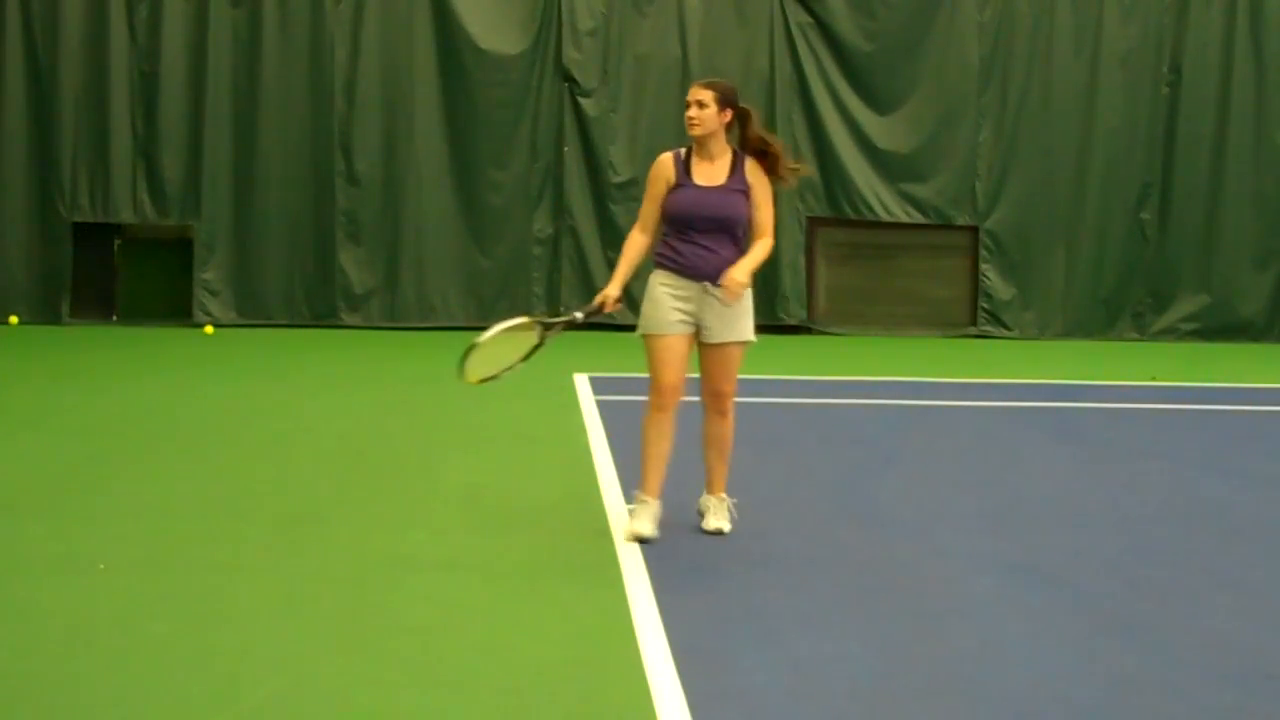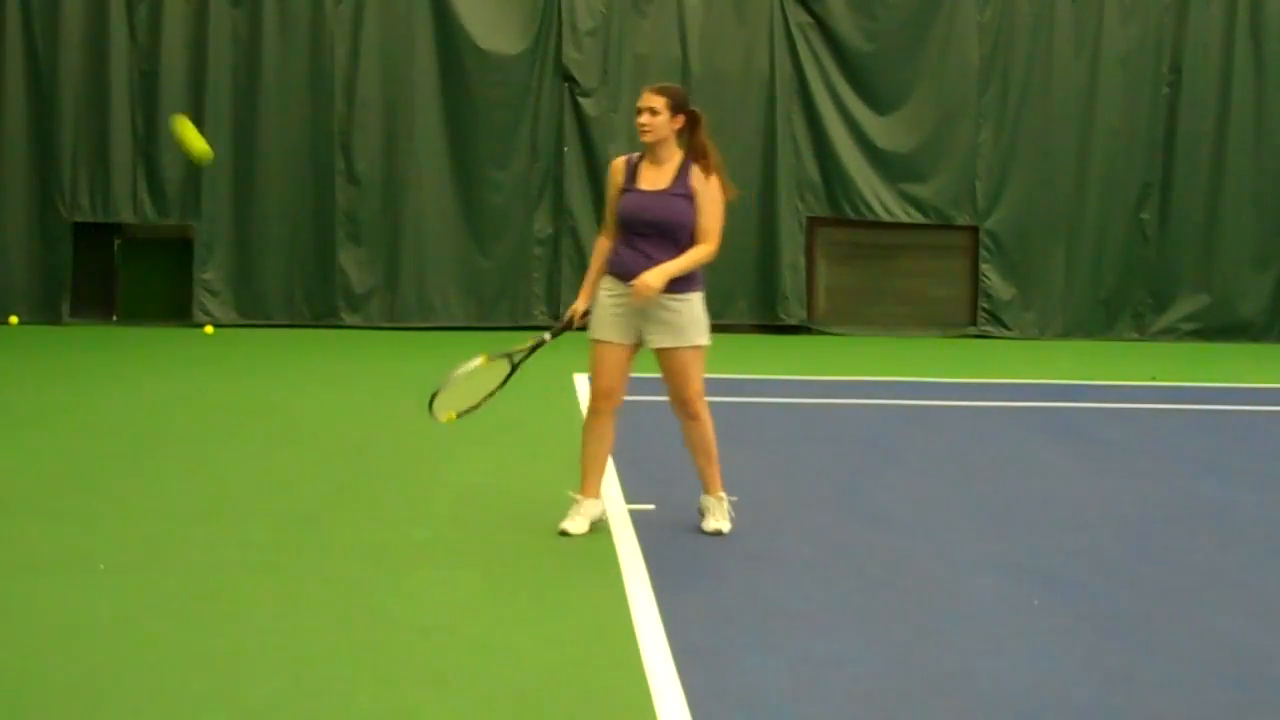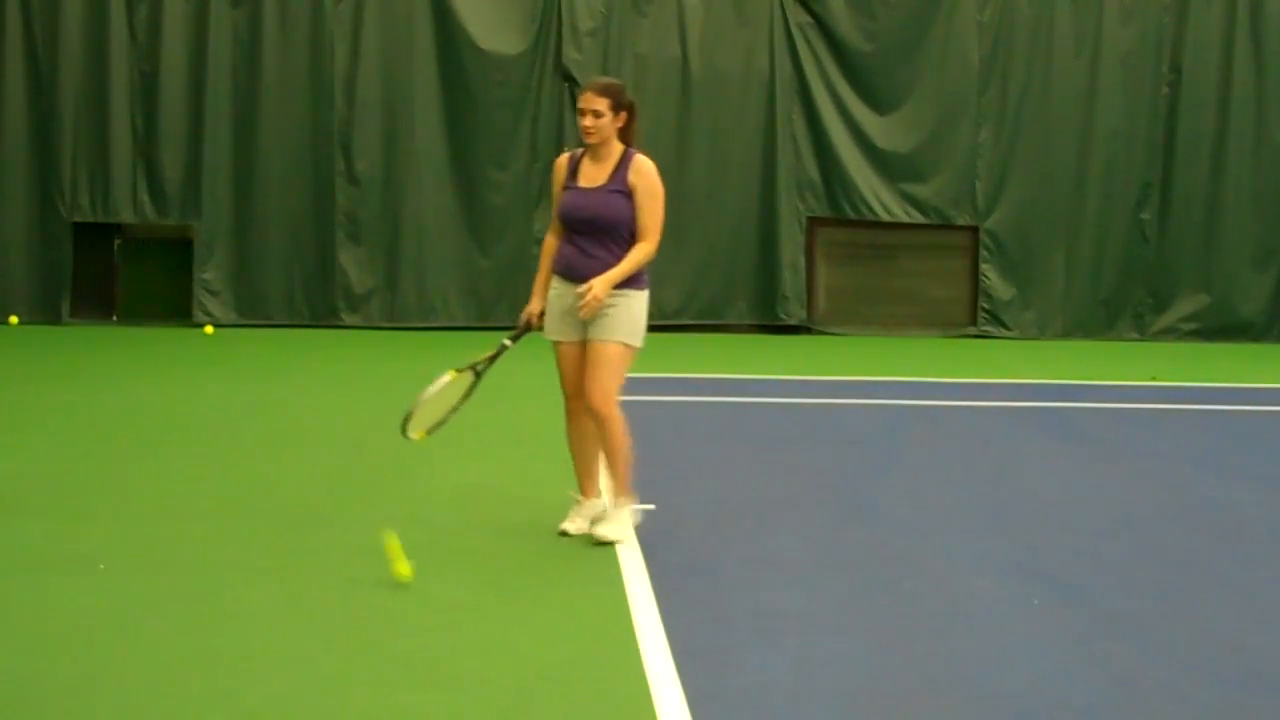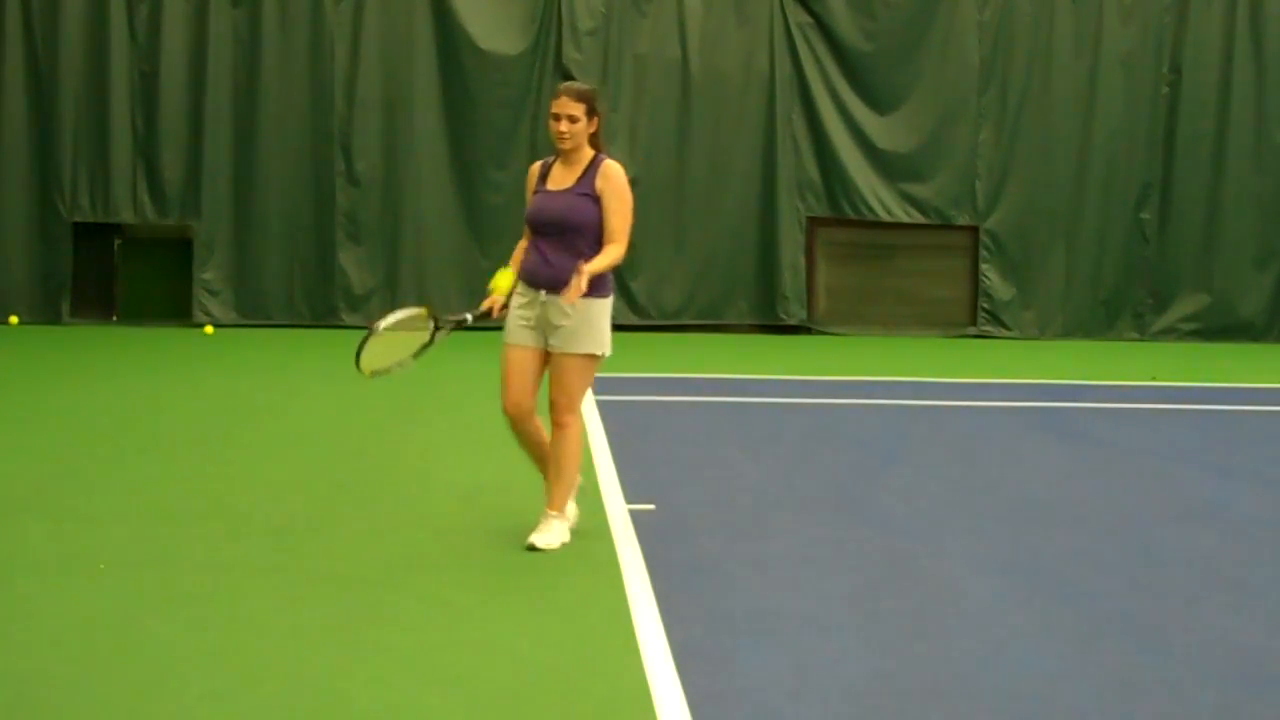
dt=0.3s
person 1, frame 1
left shoulder: (751, 170)
right shoulder: (668, 164)
left elbow: (764, 237)
right elbow: (644, 230)
left wrist: (744, 269)
right wrist: (616, 282)
left hip: (725, 297)
right hip: (671, 289)
left knee: (720, 400)
right knee: (664, 395)
left ankle: (716, 497)
right ankle: (648, 502)
person 1, frame 2
left shoulder: (701, 175)
right shoulder: (620, 169)
left elbow: (707, 246)
right elbow: (607, 236)
left wrist: (661, 274)
right wrist: (584, 293)
left hip: (676, 303)
right hip: (616, 297)
left knee: (691, 405)
right knee: (602, 401)
left ankle: (714, 496)
right ankle: (588, 499)
person 1, frame 3
left shoulder: (640, 169)
right shoulder: (565, 165)
left elbow: (648, 242)
left wrist: (607, 280)
right wrist: (538, 293)
left hip: (620, 298)
right hip: (566, 294)
left knee: (601, 403)
right knee: (575, 402)
left ankle: (622, 502)
right ankle: (590, 500)
person 1, frame 4
left shoulder: (609, 174)
right shoulder: (538, 172)
left elbow: (617, 247)
left wrist: (589, 271)
right wrist: (503, 289)
left hip: (582, 306)
right hip: (529, 300)
left knee: (564, 411)
right knee: (516, 410)
left ankle: (559, 514)
right ankle: (563, 481)
